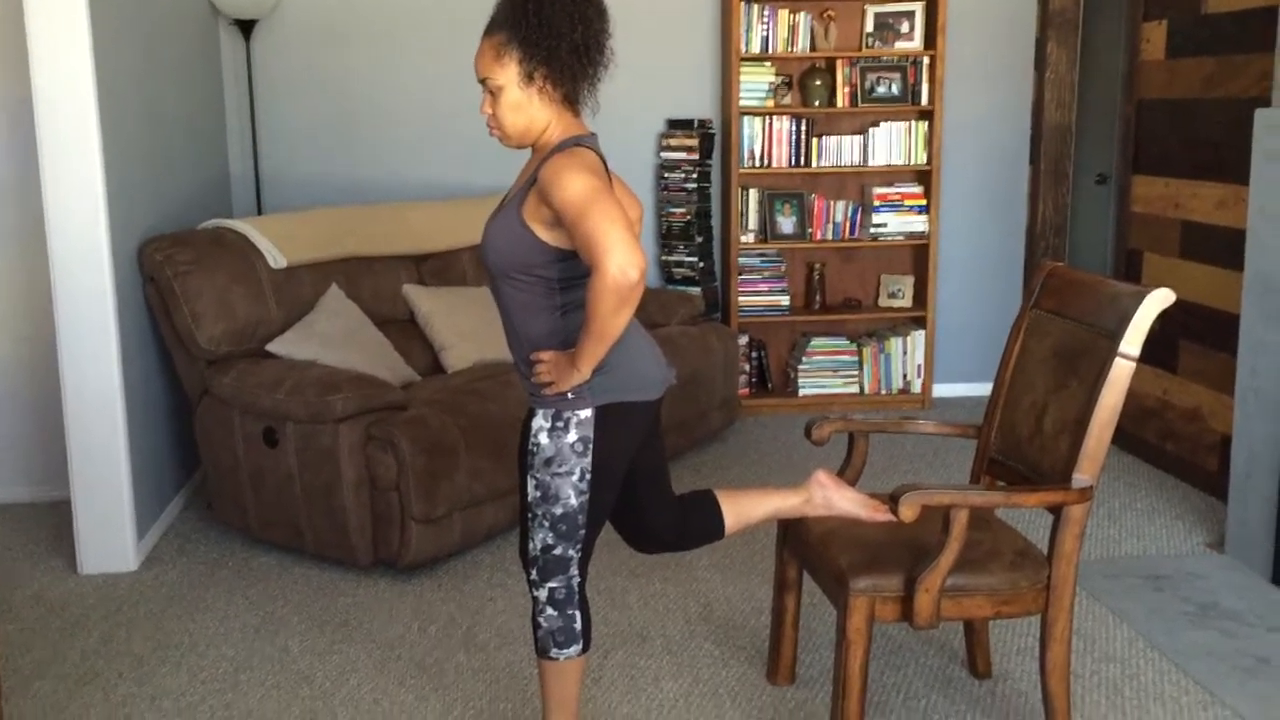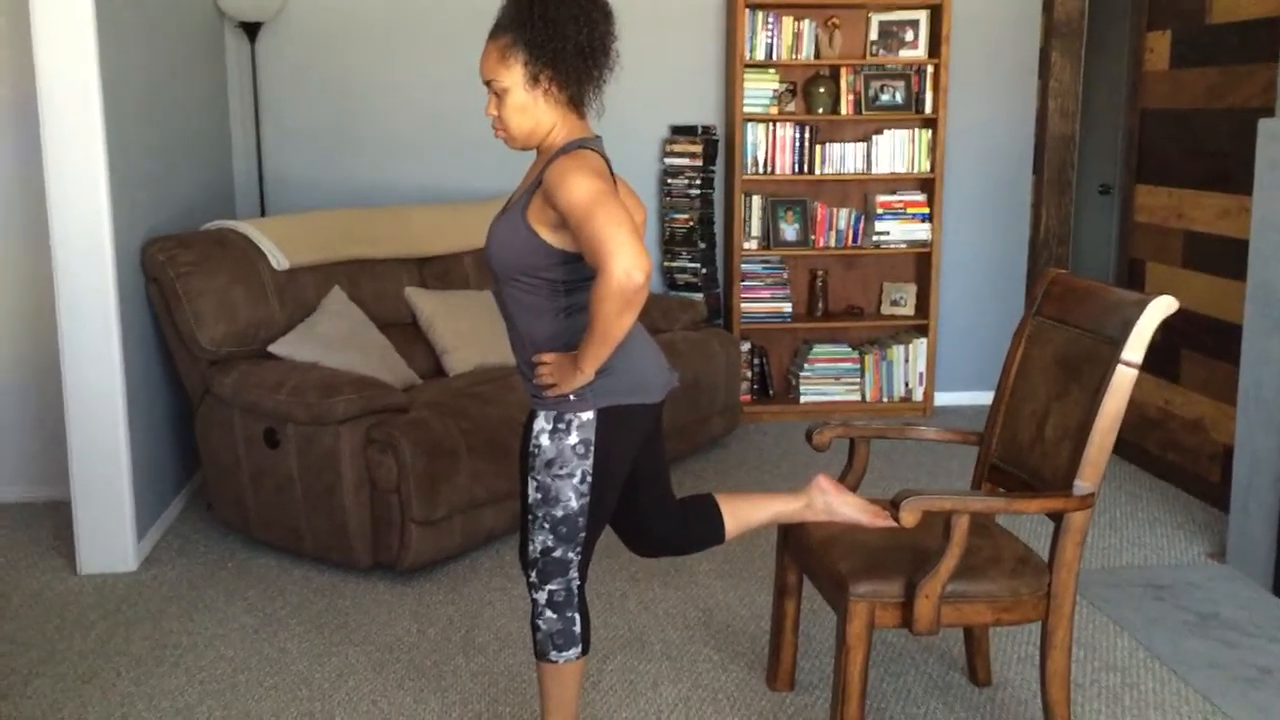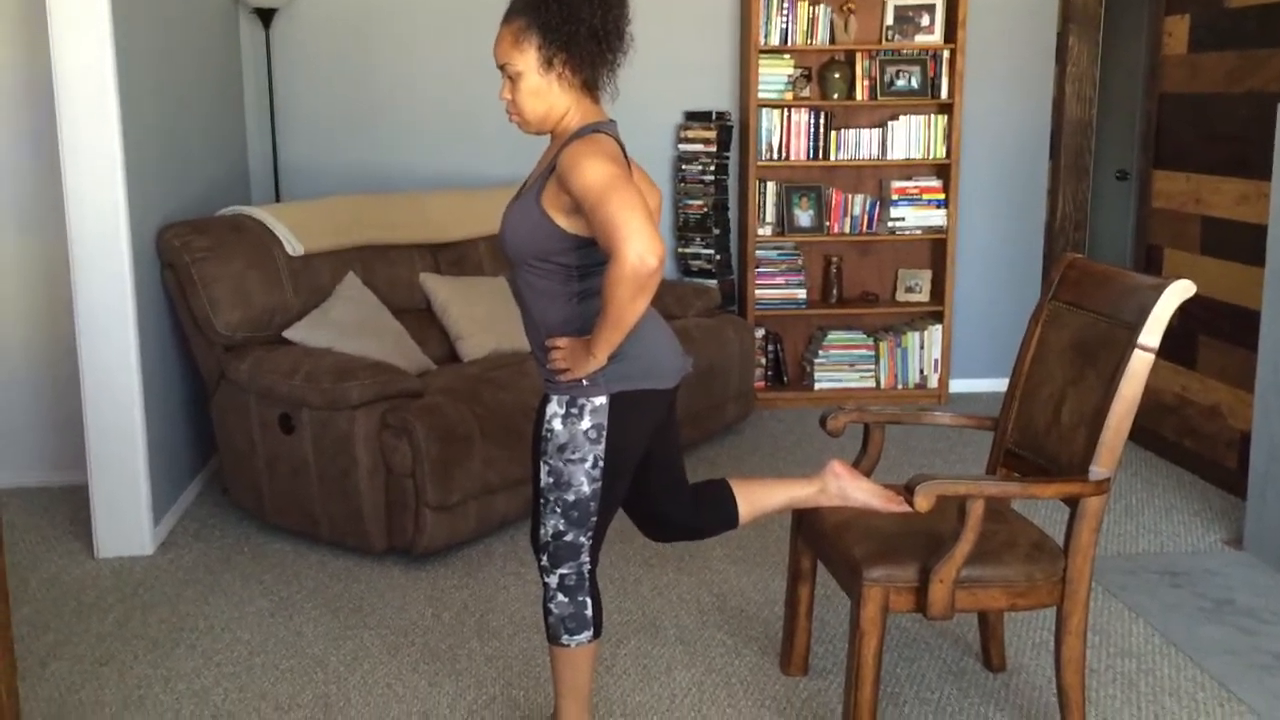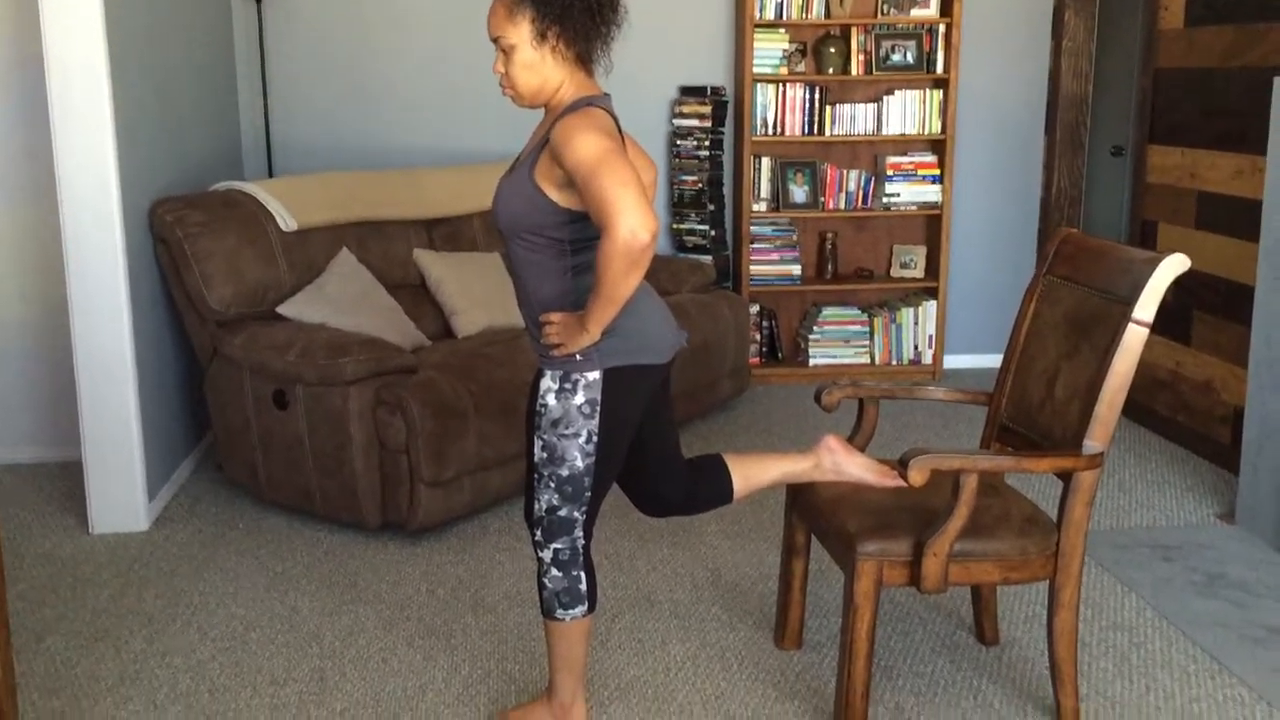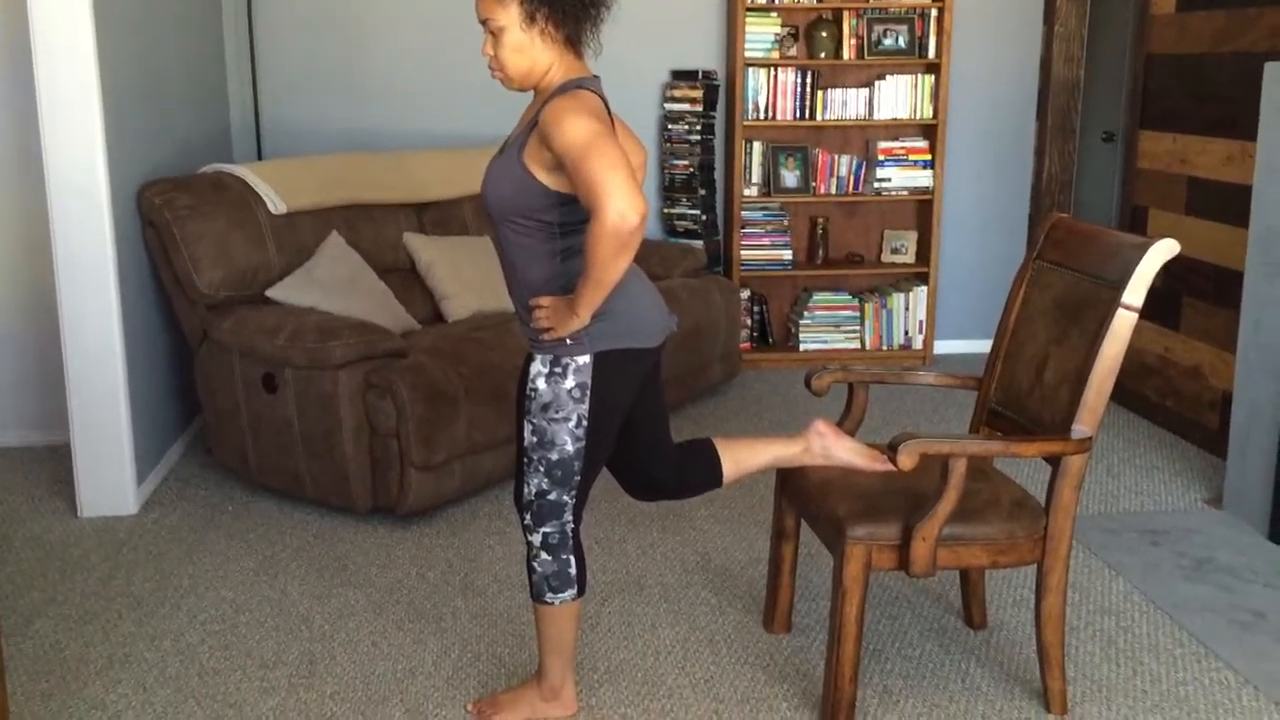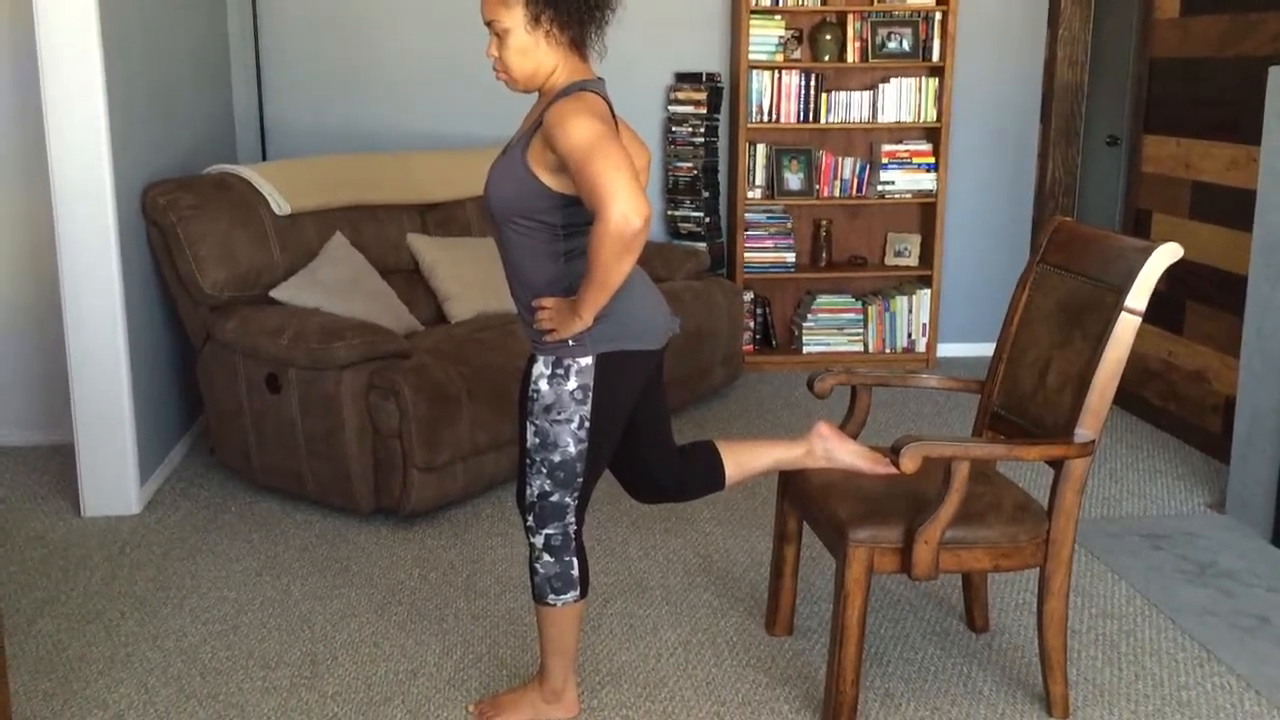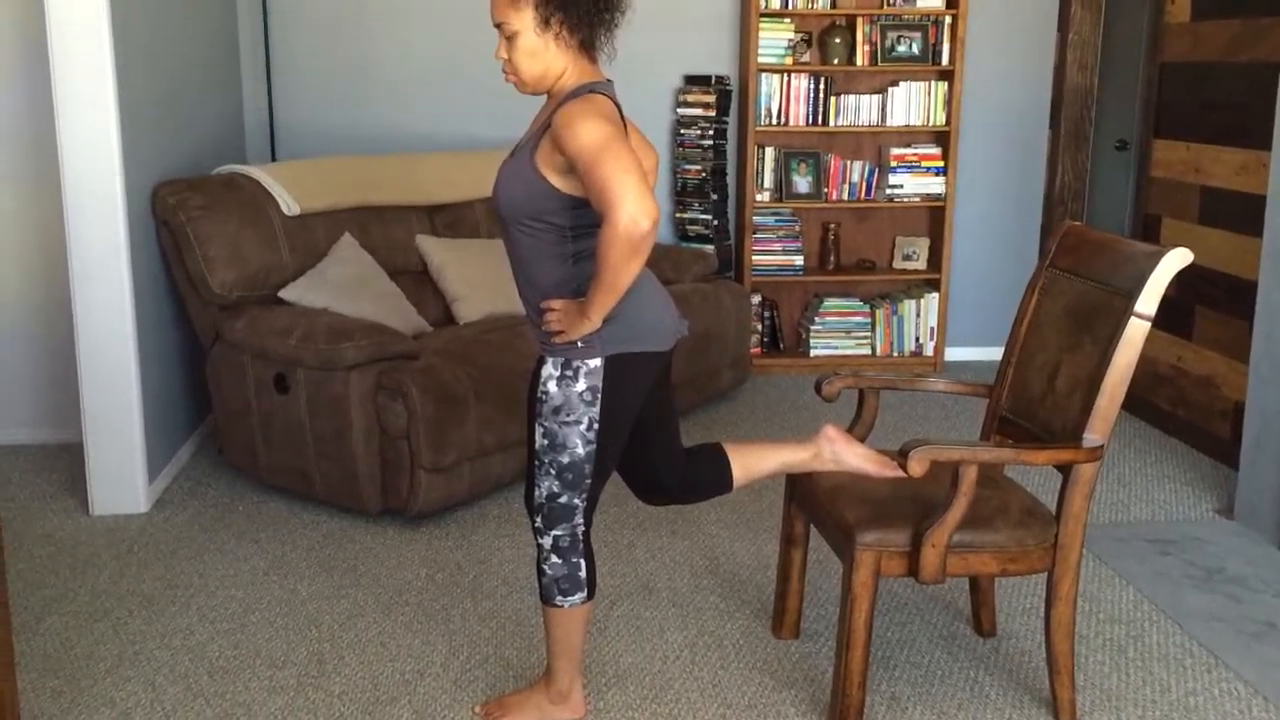
dt=0.3s
person 1, frame 1
left shoulder: (562, 169)
right shoulder: (562, 158)
left elbow: (623, 269)
right elbow: (630, 211)
left wrist: (580, 364)
left hip: (589, 402)
right hip: (620, 388)
left knee: (553, 567)
right knee: (658, 524)
right ankle: (809, 497)
person 1, frame 2
left shoulder: (569, 170)
right shoulder: (566, 160)
left elbow: (628, 272)
right elbow: (632, 214)
left wrist: (582, 366)
left hip: (592, 403)
right hip: (619, 392)
left knee: (552, 569)
right knee: (659, 529)
right ankle: (810, 502)
person 1, frame 3
left shoulder: (582, 156)
right shoulder: (582, 145)
left elbow: (641, 257)
right elbow: (649, 200)
left wrist: (595, 352)
left hip: (605, 388)
right hip: (635, 375)
left knee: (564, 554)
right knee: (672, 513)
right ankle: (825, 487)
person 1, frame 4
left shoulder: (576, 128)
right shoulder: (576, 117)
left elbow: (634, 230)
right elbow: (643, 172)
left wrist: (589, 324)
left hip: (600, 362)
right hip: (630, 349)
left knee: (558, 528)
right knee: (667, 488)
right ankle: (818, 462)
person 1, frame 5
left shoulder: (564, 111)
right shoulder: (565, 101)
left elbow: (623, 214)
right elbow: (633, 159)
left wrist: (579, 310)
left hip: (589, 347)
right hip: (621, 333)
left knee: (547, 513)
right knee: (656, 472)
right ankle: (809, 447)
person 1, frame 6
left shoulder: (568, 113)
right shoulder: (569, 102)
left elbow: (626, 215)
right elbow: (637, 161)
left wrist: (581, 311)
left hip: (591, 348)
right hip: (622, 336)
left knee: (549, 514)
right knee: (659, 475)
right ankle: (812, 448)
person 1, frame 7
left shoulder: (578, 115)
right shoulder: (577, 104)
left elbow: (634, 218)
right elbow: (645, 161)
left wrist: (590, 313)
left hip: (599, 351)
right hip: (631, 337)
left knee: (557, 515)
right knee: (665, 477)
right ankle: (819, 451)
